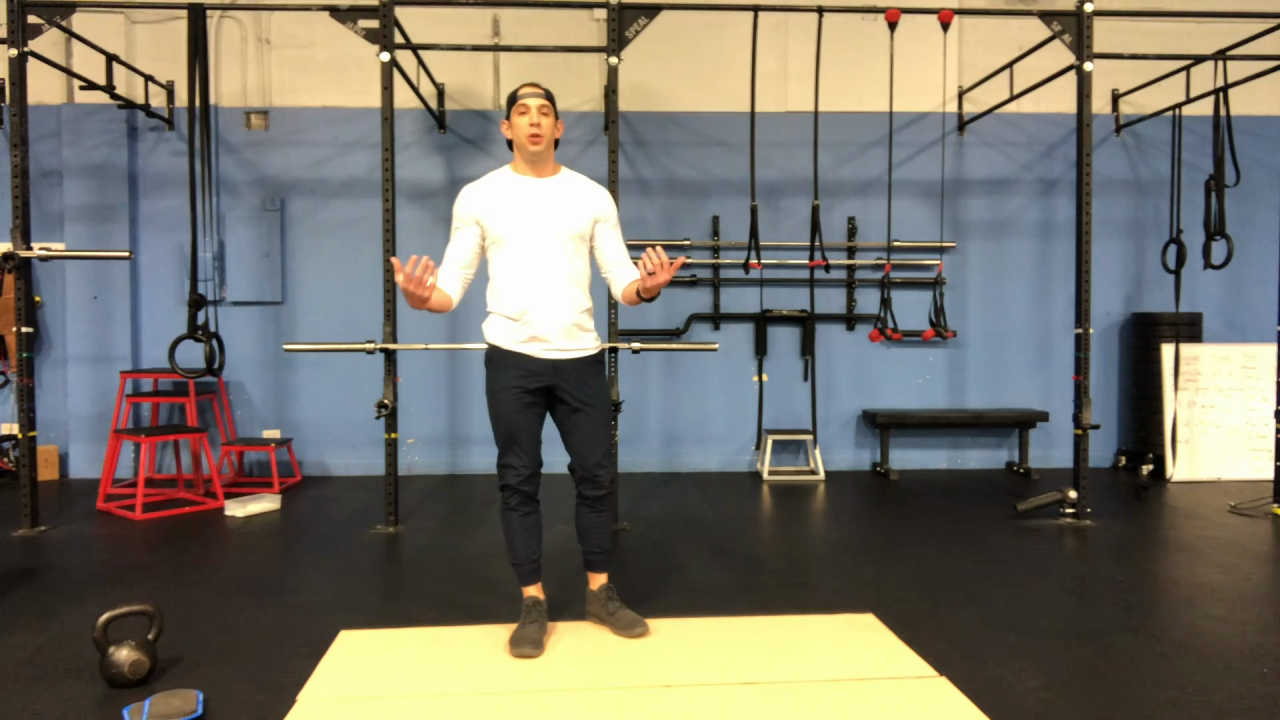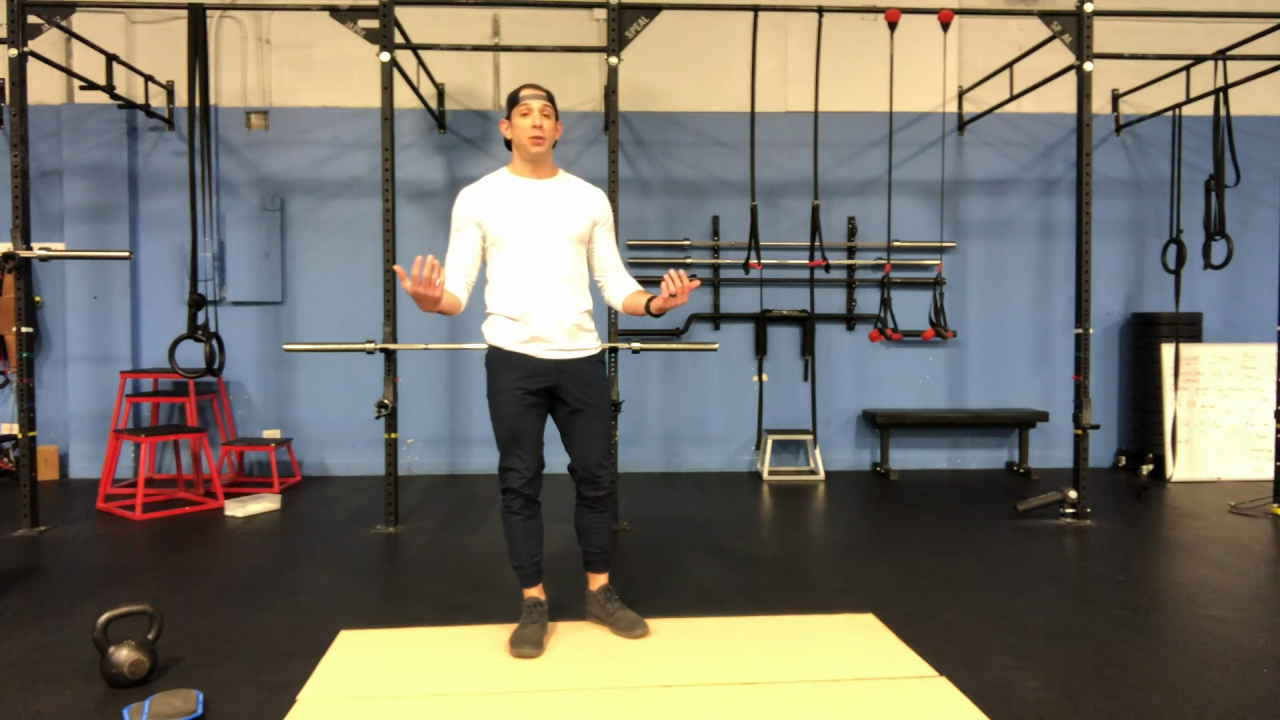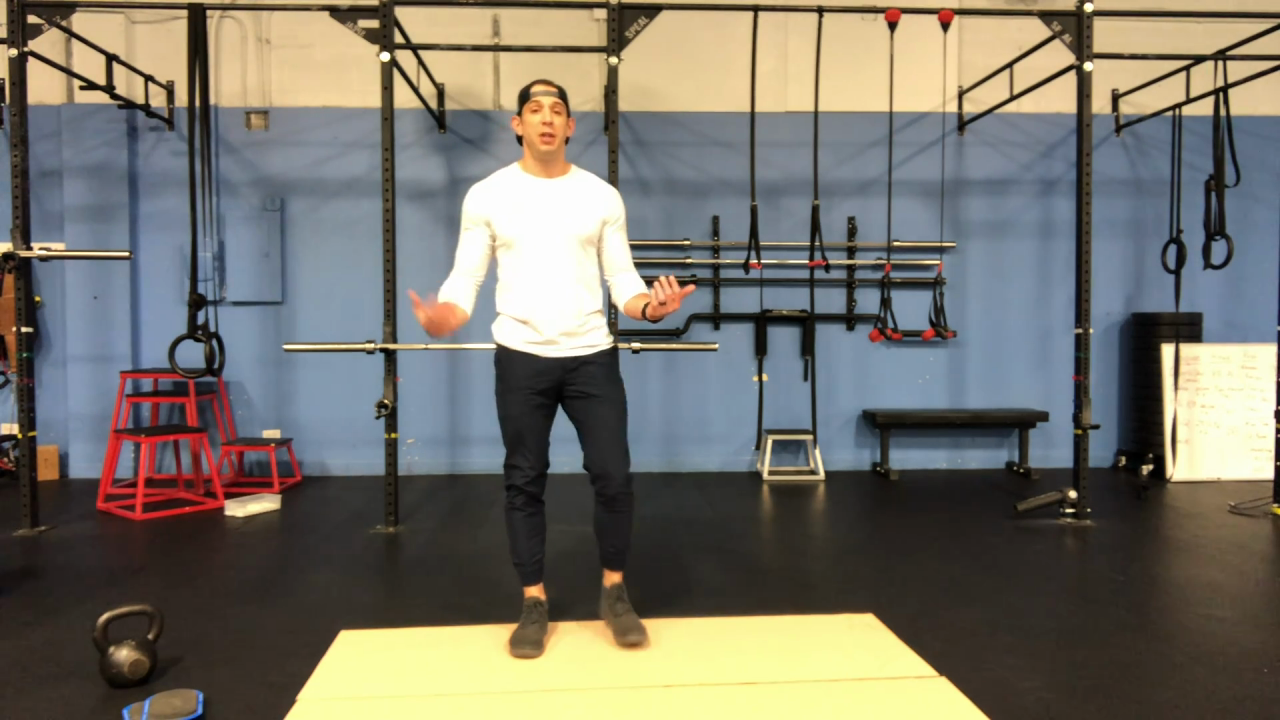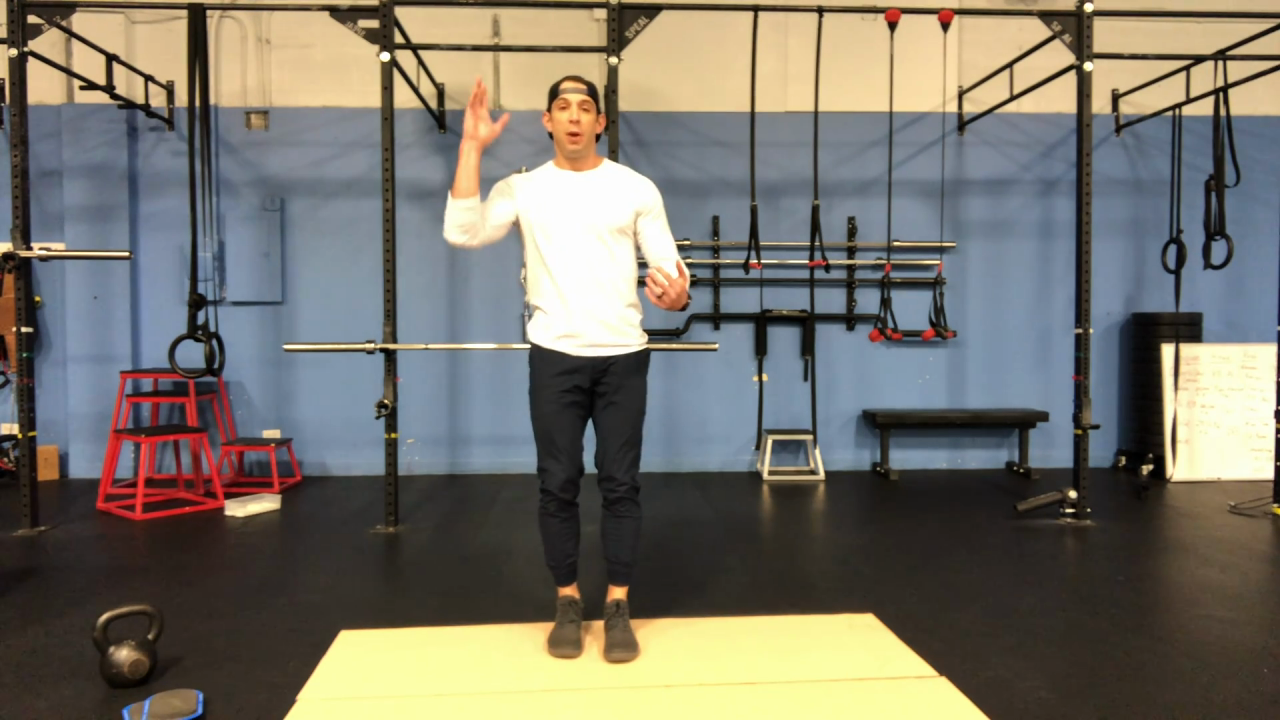
dt=0.7s
person 1, frame 1
left shoulder: (593, 196)
right shoulder: (478, 195)
left elbow: (618, 280)
right elbow: (454, 283)
left wrist: (648, 287)
right wrist: (422, 297)
left hip: (580, 357)
right hip: (512, 358)
left knee: (596, 476)
right knee: (519, 480)
left ankle: (600, 593)
right ankle: (533, 604)
person 1, frame 2
left shoulder: (590, 198)
right shoulder: (477, 198)
left elbow: (612, 281)
right elbow: (459, 288)
left wrist: (654, 303)
right wrist: (433, 299)
left hip: (581, 358)
right hip: (513, 359)
left knee: (595, 478)
right knee: (519, 483)
left ankle: (600, 593)
right ankle: (533, 604)
person 1, frame 3
left shoulder: (602, 195)
right shoulder: (487, 195)
left elbow: (621, 279)
right elbow: (465, 279)
left wrist: (651, 307)
right wrist: (443, 315)
left hip: (591, 356)
right hip: (522, 358)
left knee: (612, 476)
right knee: (524, 482)
left ankle: (614, 591)
right ankle: (534, 603)
person 1, frame 4
left shoulder: (636, 187)
right shoulder: (523, 189)
left elbow: (667, 262)
right elbow: (462, 232)
left wrist: (678, 294)
right wrist: (473, 147)
left hip: (622, 356)
right hip: (555, 357)
left knee: (620, 483)
right knee: (558, 484)
left ankle: (617, 607)
right ankle: (568, 603)
